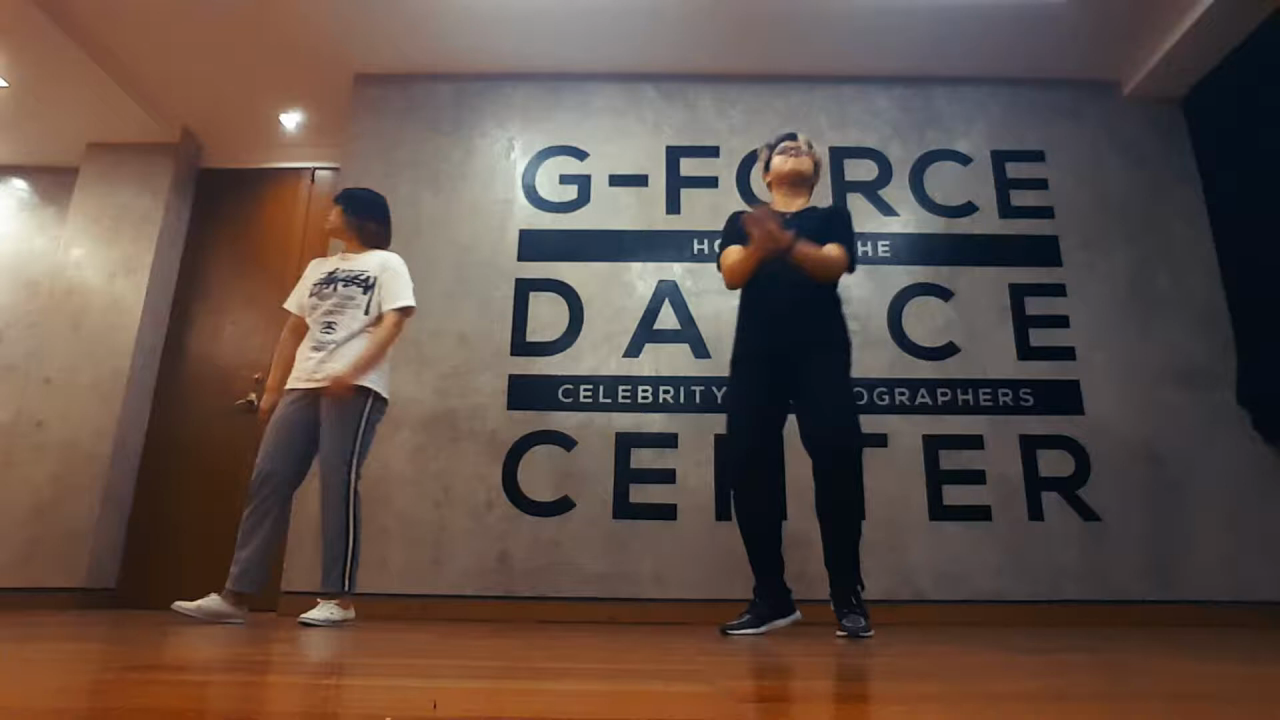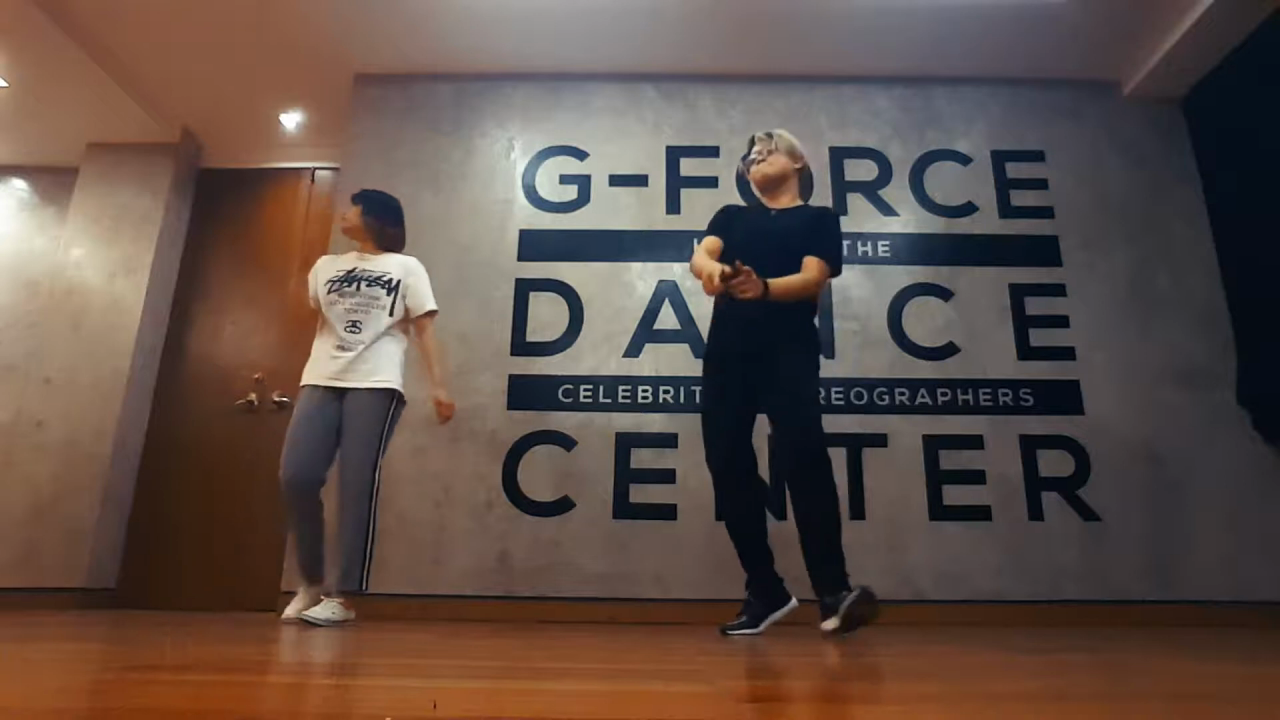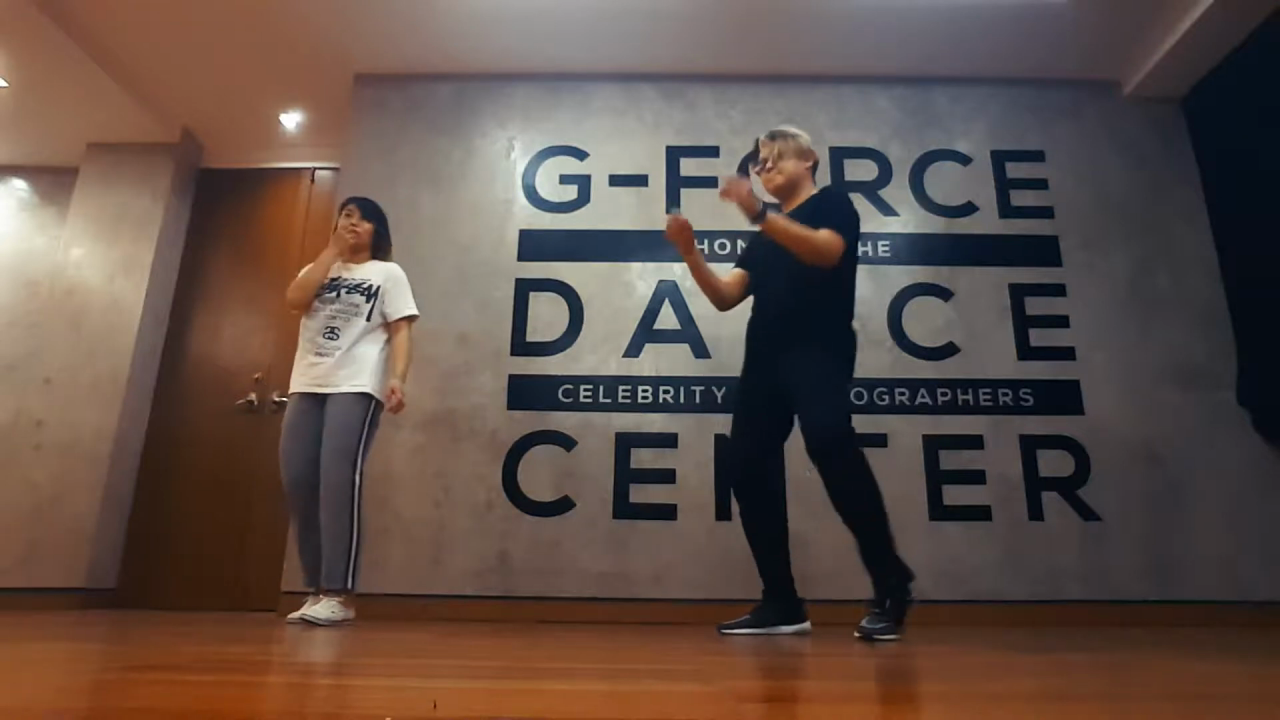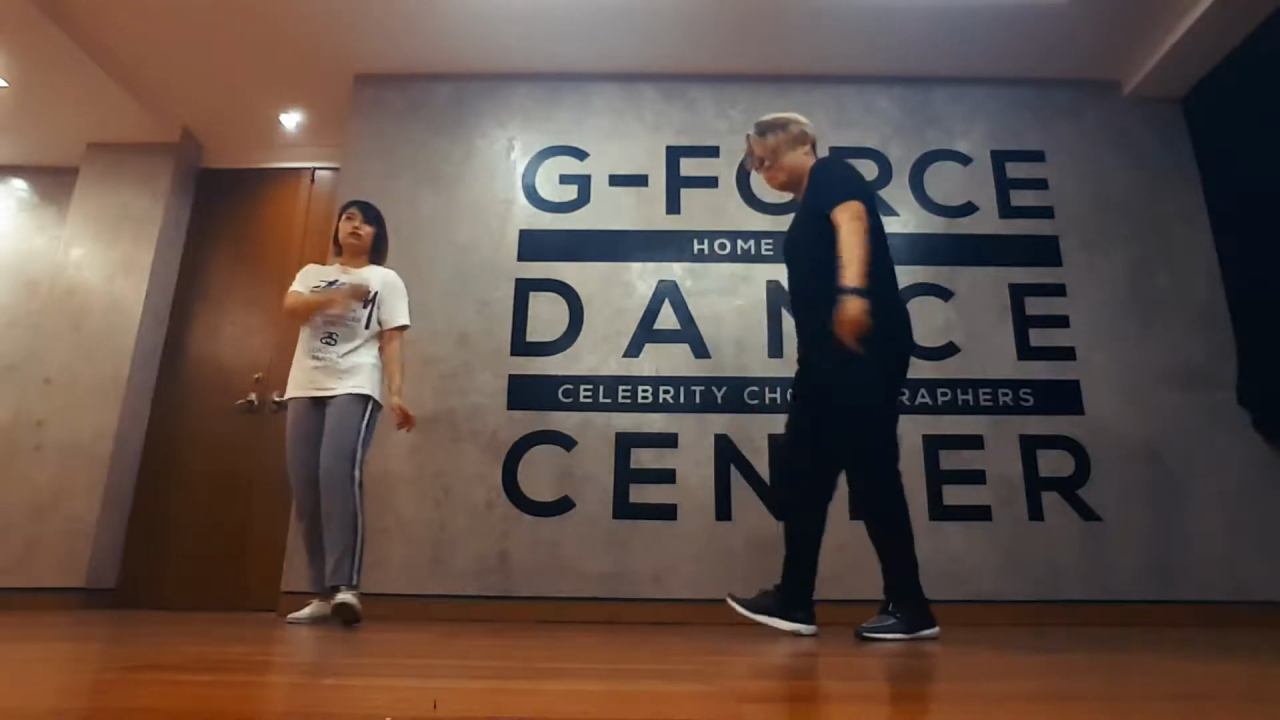
dt=0.5s
person 1, frame 1
left shoulder: (833, 217)
right shoulder: (742, 220)
left elbow: (834, 266)
right elbow: (731, 272)
left wrist: (787, 242)
right wrist: (759, 246)
left hip: (820, 348)
right hip: (756, 350)
left knee: (836, 452)
right knee: (749, 463)
left ankle: (846, 593)
right ankle: (771, 596)
person 1, frame 2
left shoulder: (819, 219)
right shoulder: (731, 216)
left elbow: (814, 279)
right elbow: (700, 256)
left wrist: (764, 288)
right wrist: (712, 270)
left hip: (789, 347)
right hip: (728, 351)
left knee: (803, 446)
right knee: (728, 462)
left ankle: (832, 587)
right ankle: (764, 590)
person 1, frame 3
left shoulder: (832, 202)
right shoulder: (763, 242)
left elbow: (826, 251)
right elbow: (725, 296)
left wrist: (759, 213)
right wrist: (689, 252)
left hip: (820, 351)
right hip: (764, 359)
left knee: (830, 441)
right knee: (749, 469)
left ankle: (891, 585)
right ankle: (781, 603)
person 1, frame 4
left shoulder: (833, 176)
right shoulder: (802, 221)
left elbow: (852, 224)
left wrist: (853, 291)
left hip: (865, 344)
right hip: (823, 354)
left knee: (867, 465)
right knee: (802, 469)
left ankle: (909, 606)
right ankle: (794, 598)
person 2, frame 1
left shoulder: (388, 265)
right shoulder: (317, 269)
left elbow: (391, 324)
right elbow: (293, 330)
left wrist: (352, 371)
right wrist: (272, 387)
left hip: (355, 386)
right hip: (303, 385)
left knee: (338, 483)
right knee: (268, 480)
left ankle: (337, 599)
right ankle: (232, 596)
person 2, frame 2
left shoulder: (406, 267)
right shoulder: (327, 265)
left elbow: (424, 328)
left wrist: (437, 384)
left hip: (376, 384)
right hip: (320, 380)
left knee: (358, 485)
right knee: (296, 477)
left ankle: (343, 596)
right ankle: (312, 582)
person 2, frame 3
left shoulder: (389, 274)
right shoulder: (318, 270)
left elbow: (400, 331)
right elbow: (294, 299)
left wrist: (397, 379)
right wrist: (332, 250)
left hip: (356, 387)
right hip: (306, 386)
left knee: (339, 481)
right knee: (299, 486)
left ankle: (338, 596)
right ankle: (319, 590)
person 2, frame 4
left shoulder: (386, 280)
right shoulder: (313, 273)
left elbow: (391, 341)
right elbow: (292, 307)
left wrist: (395, 393)
right wrist: (335, 297)
left hip: (354, 389)
right hip: (305, 389)
left knee: (339, 476)
right knee: (306, 490)
left ankle: (345, 588)
right ankle: (325, 593)
